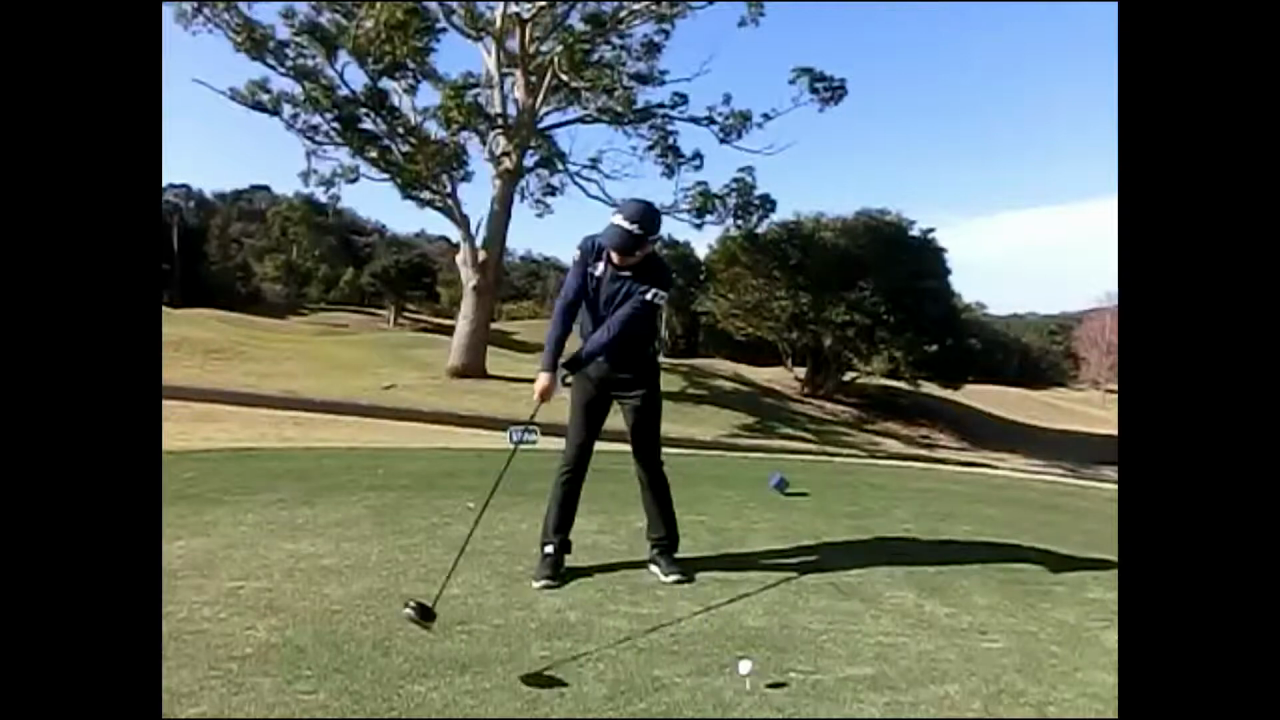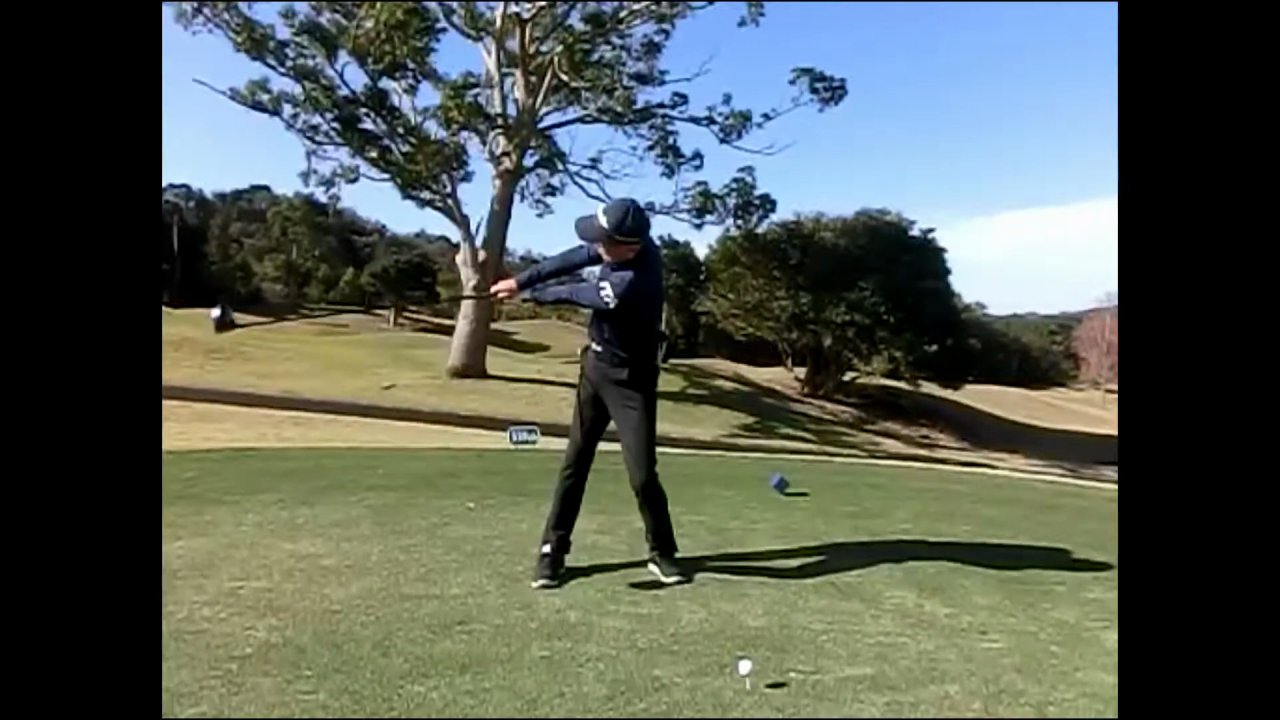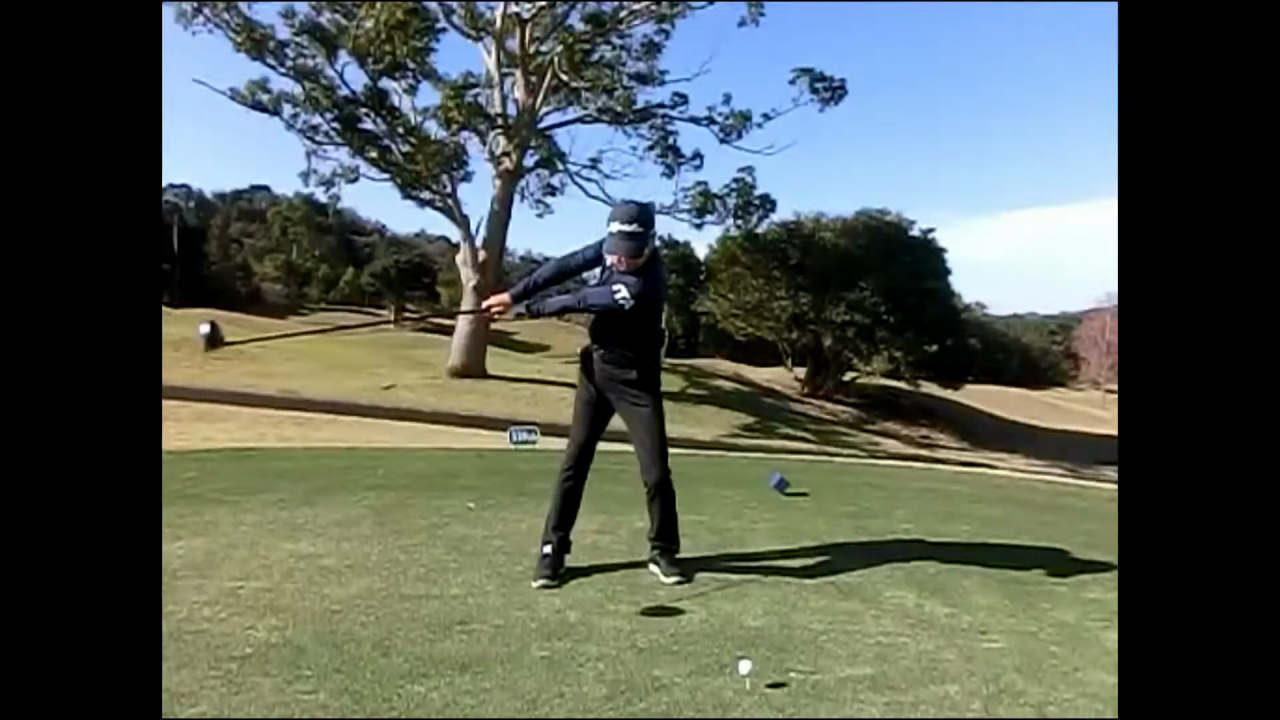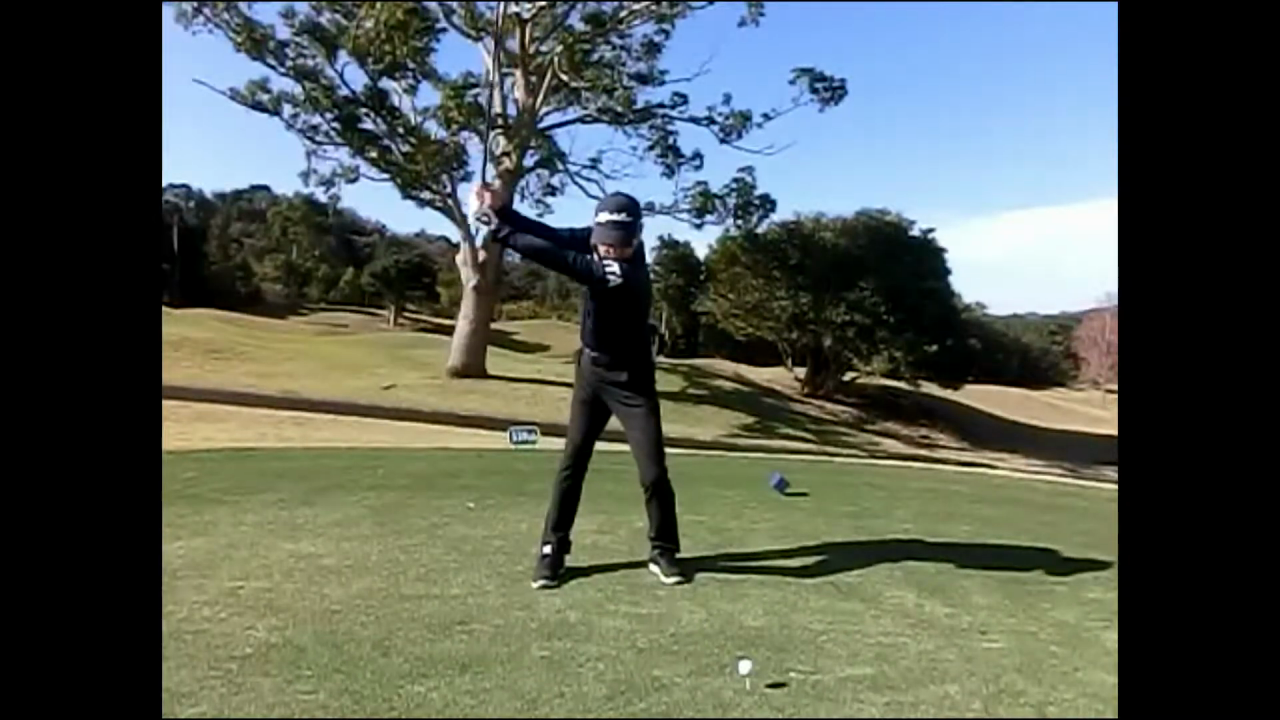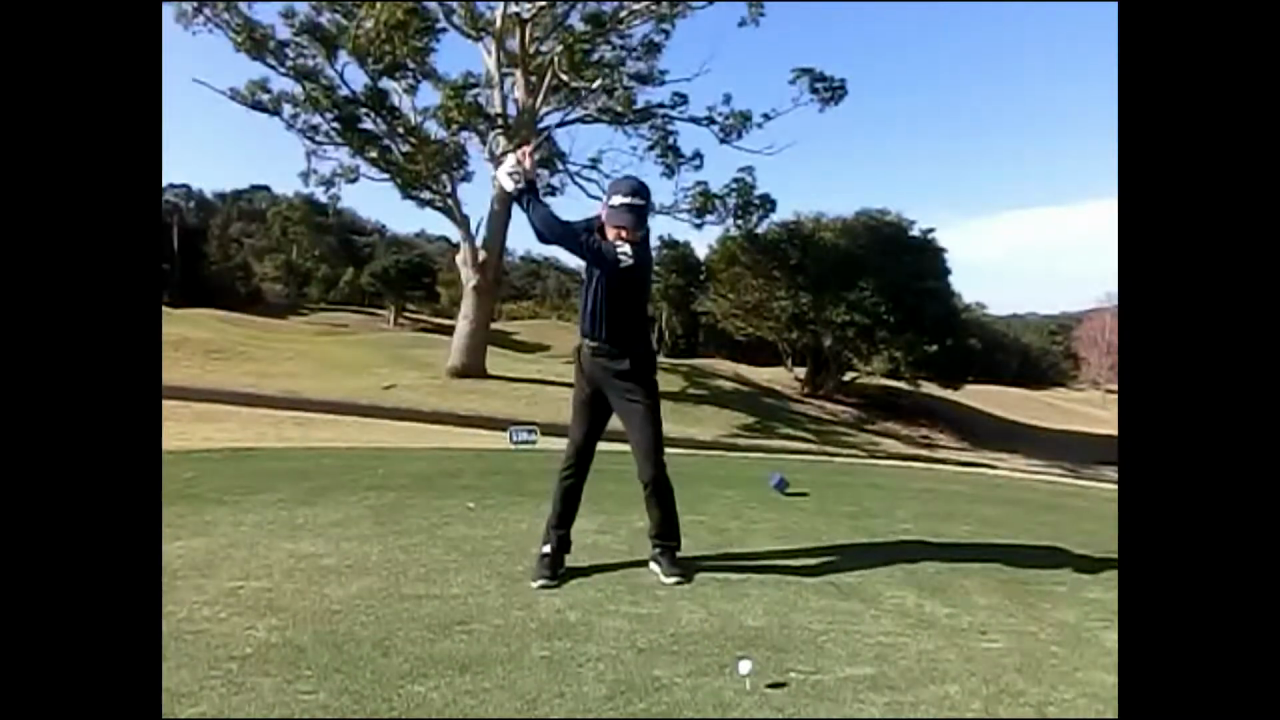
dt=1s
person 1, frame 1
left shoulder: (656, 278)
right shoulder: (592, 249)
left elbow: (615, 328)
right elbow: (566, 307)
left wrist: (565, 368)
right wrist: (549, 366)
left hip: (636, 373)
right hip: (591, 367)
left knee: (648, 465)
right knee: (572, 460)
left ankle: (662, 550)
right ankle: (552, 549)
person 1, frame 2
left shoulder: (632, 284)
right shoulder: (634, 244)
left elbow: (574, 293)
right elbow: (575, 258)
left wrist: (532, 292)
right wrist: (521, 279)
left hip: (630, 378)
right hip: (596, 365)
left knee: (642, 475)
right knee: (575, 461)
left ankle: (662, 553)
right ankle: (553, 549)
person 1, frame 3
left shoulder: (642, 287)
right shoulder: (613, 246)
left elbow: (578, 302)
right elbow: (565, 266)
left wrist: (529, 308)
right wrist: (513, 294)
left hip: (635, 378)
right hip: (597, 367)
left knee: (656, 473)
right knee: (574, 462)
left ankle: (663, 553)
right ankle: (553, 549)
person 1, frame 4
left shoulder: (627, 275)
right shoulder: (600, 240)
left elbow: (556, 259)
right elbow: (551, 237)
left wrist: (500, 230)
right wrist: (504, 210)
left hip: (630, 379)
right hip: (591, 369)
left knee: (654, 472)
right knee: (571, 462)
left ankle: (664, 552)
right ankle: (553, 551)
person 1, frame 5
left shoulder: (632, 255)
right shoulder: (601, 229)
left elbow: (560, 235)
right elbow: (551, 233)
left wrist: (523, 190)
right wrist: (528, 185)
left hip: (631, 368)
right hip: (591, 362)
left knee: (652, 467)
right knee: (574, 460)
left ankle: (665, 551)
right ankle: (553, 549)
